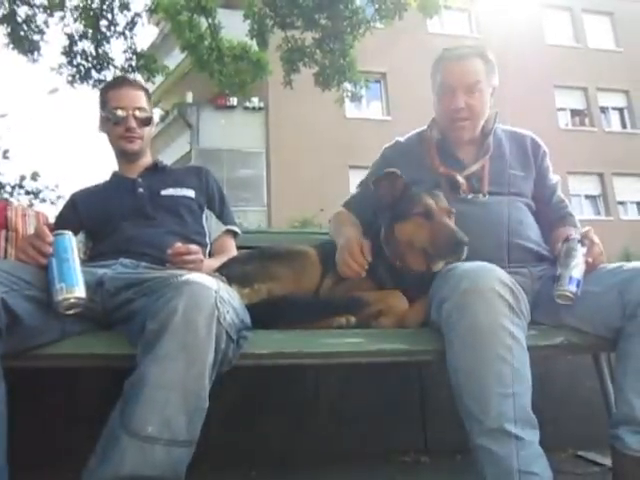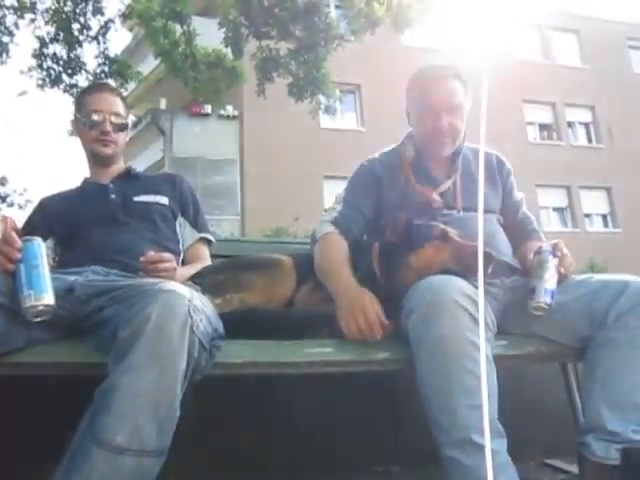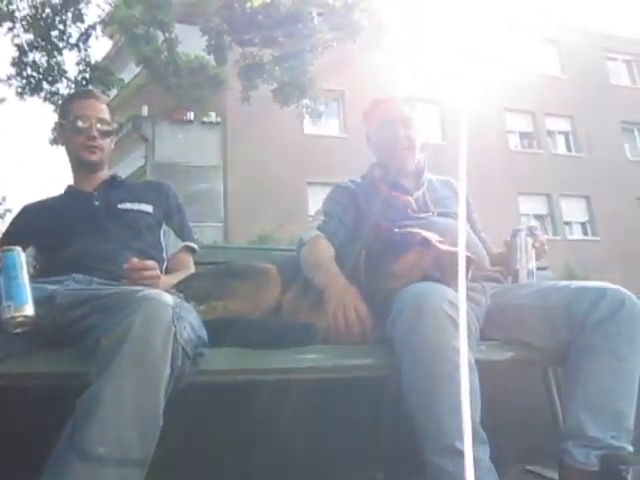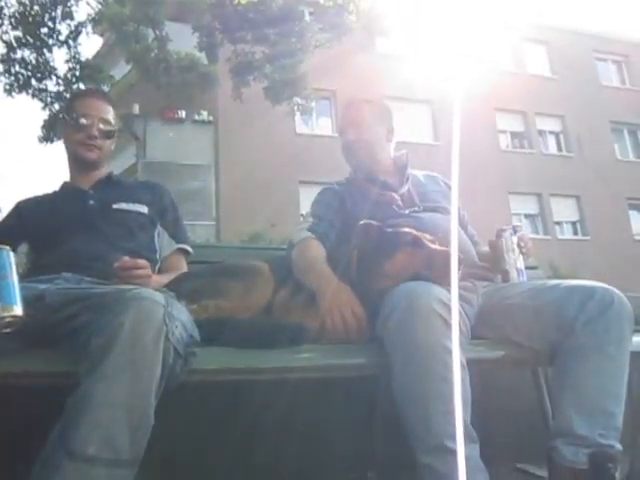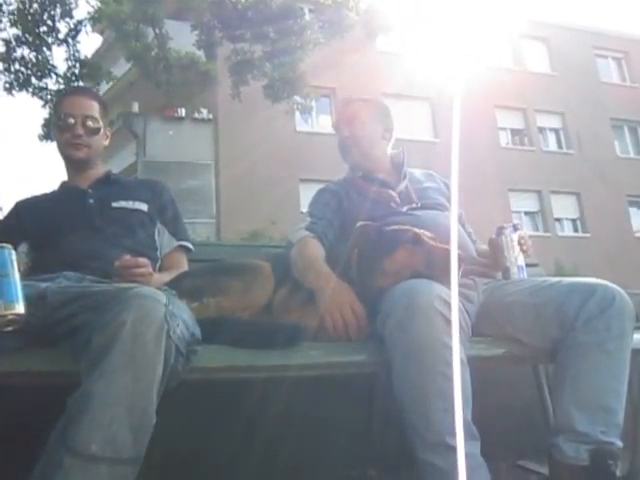
dt=1s
person 1, frame 1
left shoulder: (526, 147)
right shoulder: (404, 155)
left elbow: (558, 219)
right elbow: (349, 214)
right wrist: (349, 238)
left hip: (547, 279)
right hip: (463, 280)
right knee: (482, 286)
person 1, frame 2
left shoulder: (493, 165)
right shoulder: (378, 172)
left elbow: (524, 234)
right elbow: (331, 233)
right wrist: (346, 289)
left hip: (513, 289)
right hip: (439, 292)
right knee: (446, 300)
person 1, frame 3
left shoulder: (449, 188)
right shoulder: (352, 194)
right elbow: (315, 244)
right wrist: (336, 282)
left hip: (488, 292)
right hip: (420, 297)
right knee: (432, 305)
person 1, frame 4
left shoulder: (435, 183)
right shoulder: (338, 197)
right elbow: (306, 246)
right wrist: (328, 283)
left hip: (479, 290)
right hip: (412, 296)
left knee: (603, 304)
right knee: (423, 305)
person 1, frame 5
left shoulder: (433, 181)
right shoulder: (336, 195)
right elbow: (304, 244)
right wrist: (326, 281)
left hip: (480, 287)
right hip: (410, 293)
left knee: (605, 301)
right knee: (423, 303)
person 2, frame 1
left shoulder: (196, 179)
right shoulder: (85, 199)
left elbow: (230, 256)
right elbow: (50, 251)
left wrist: (204, 266)
left hip: (164, 284)
right hip: (85, 282)
left knee: (197, 295)
person 2, frame 2
left shoulder: (170, 186)
right shoulder: (55, 205)
left elbow: (203, 264)
left wrist: (178, 274)
left hip: (137, 292)
right hip: (55, 290)
left knee: (171, 303)
person 2, frame 3
left shoulder: (155, 195)
right shoulder: (37, 213)
left elbow: (187, 274)
left wrist: (161, 282)
left hip: (120, 301)
right hip: (40, 299)
left knee: (154, 310)
person 2, frame 4
left shoulder: (150, 195)
right shoulder: (32, 209)
left elbow: (180, 275)
left wrist: (152, 282)
left hip: (115, 301)
right hip: (34, 297)
left knee: (145, 310)
person 2, frame 5
left shoulder: (149, 193)
left elbow: (180, 272)
left wrist: (152, 280)
left hip: (117, 300)
right hip: (34, 296)
left knee: (146, 308)
